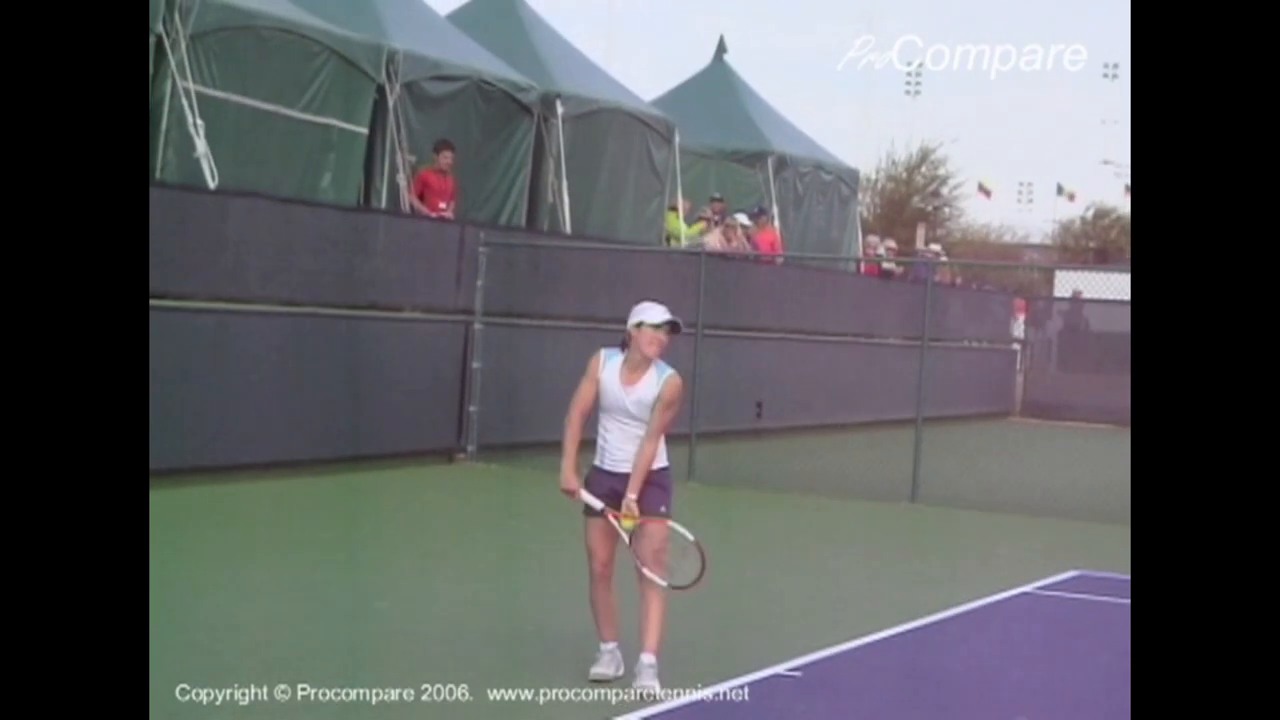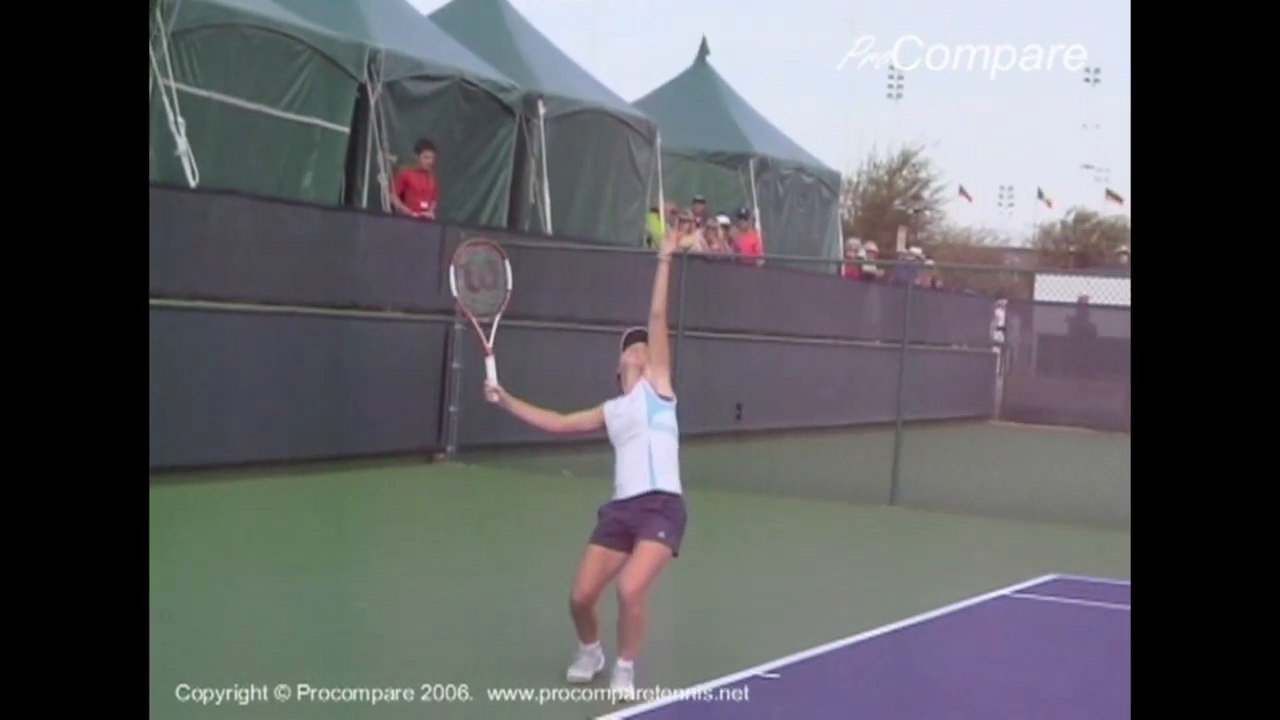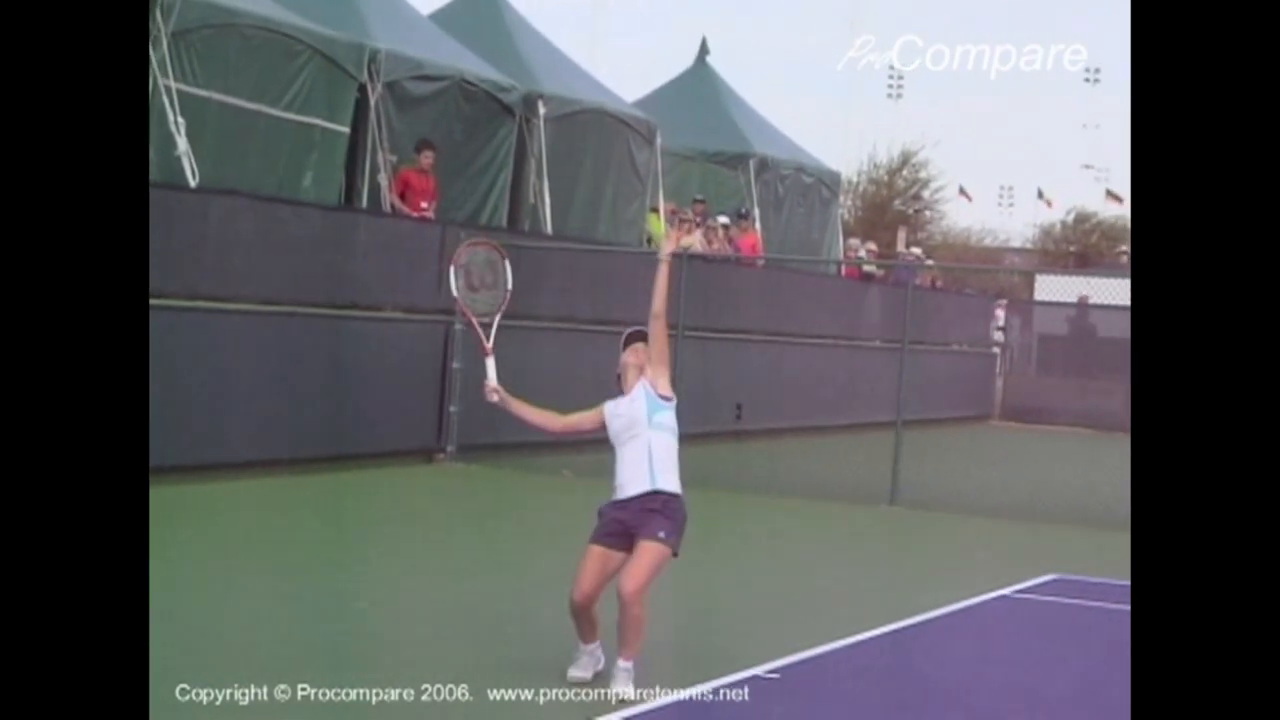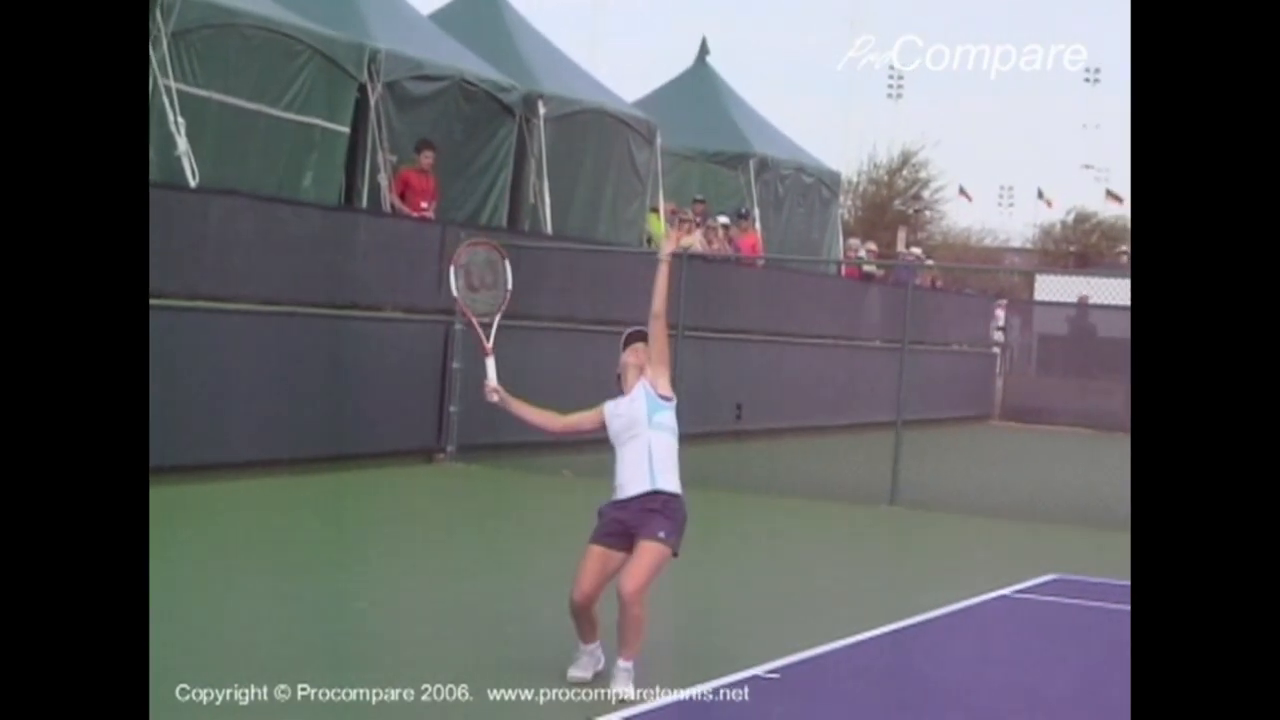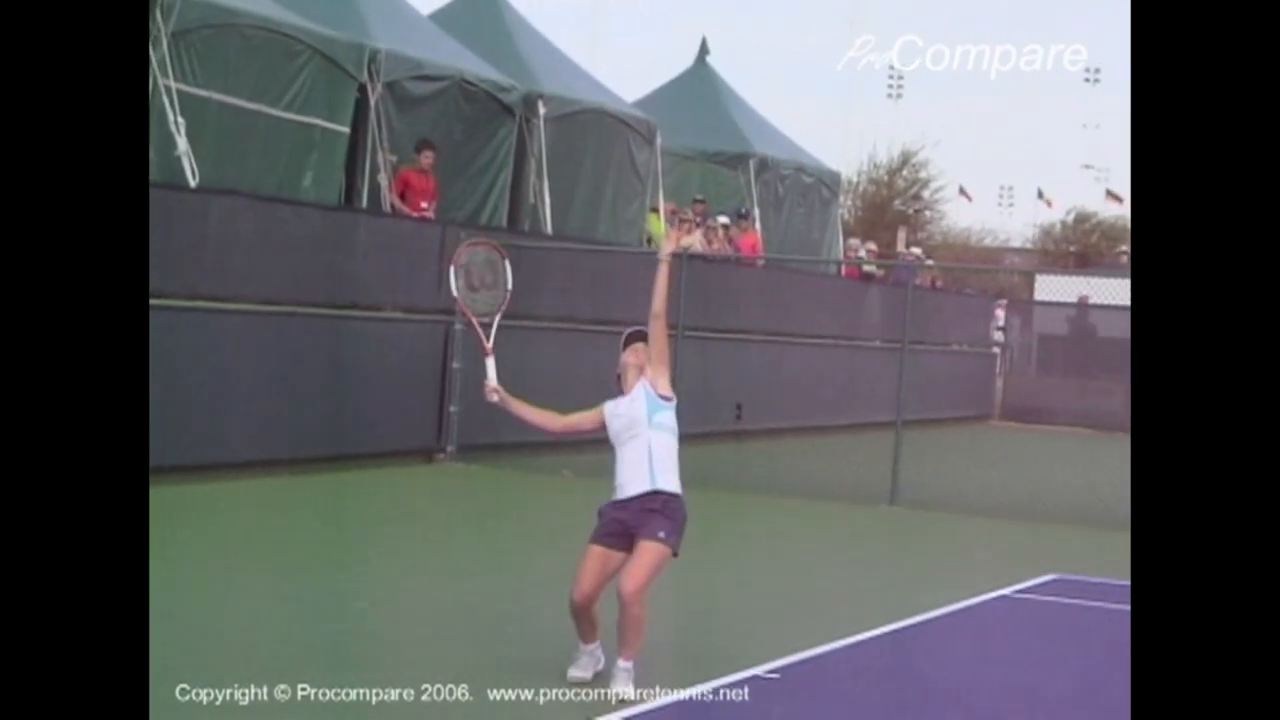
dt=1s
person 1, frame 1
left shoulder: (668, 381)
right shoulder: (602, 362)
left elbow: (651, 440)
right elbow: (577, 414)
left wrist: (634, 496)
right wrist: (569, 467)
left hip: (649, 480)
right hip: (603, 476)
left knee: (651, 572)
right knee: (600, 568)
left ankle: (648, 664)
right ankle: (609, 652)
person 1, frame 2
left shoulder: (657, 385)
right shoulder: (610, 410)
left elbow: (658, 317)
right elbow: (557, 422)
left wrist: (664, 259)
right wrist: (504, 398)
left hip: (661, 508)
right hip: (619, 509)
left knee: (630, 591)
right knee: (580, 597)
left ankle: (625, 668)
right ankle: (589, 651)
person 1, frame 3
left shoulder: (657, 385)
right shoulder: (610, 410)
left elbow: (657, 318)
right elbow: (557, 423)
left wrist: (664, 260)
right wrist: (505, 399)
left hip: (661, 507)
right hip: (619, 509)
left knee: (630, 591)
right knee: (581, 596)
left ankle: (625, 669)
right ankle: (589, 652)
person 1, frame 4
left shoulder: (657, 384)
right shoulder: (610, 410)
left elbow: (657, 317)
right elbow: (557, 422)
left wrist: (664, 260)
right wrist: (505, 399)
left hip: (661, 507)
right hip: (620, 508)
left knee: (630, 591)
right knee: (581, 597)
left ankle: (625, 669)
right ankle: (590, 652)
person 1, frame 5
left shoulder: (657, 384)
right shoulder: (610, 410)
left elbow: (657, 317)
right elbow: (557, 422)
left wrist: (664, 260)
right wrist: (505, 399)
left hip: (661, 507)
right hip: (620, 509)
left knee: (630, 591)
right knee: (581, 596)
left ankle: (625, 670)
right ankle: (589, 652)
